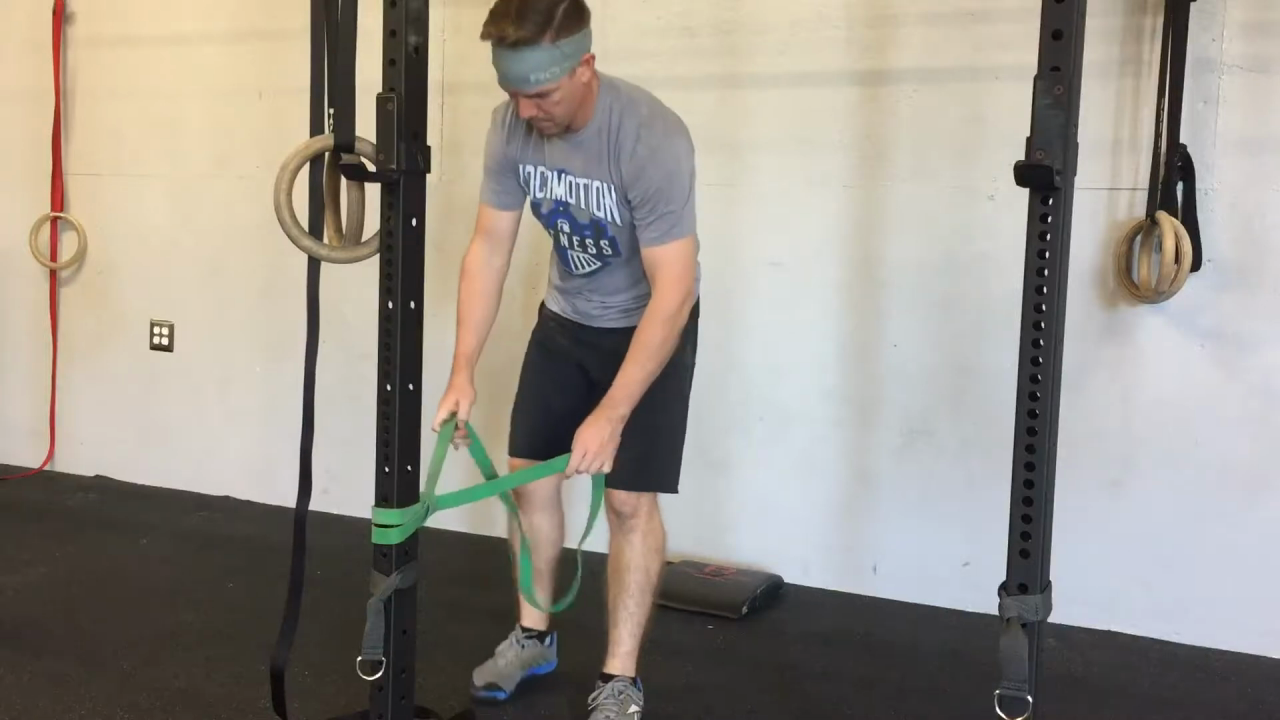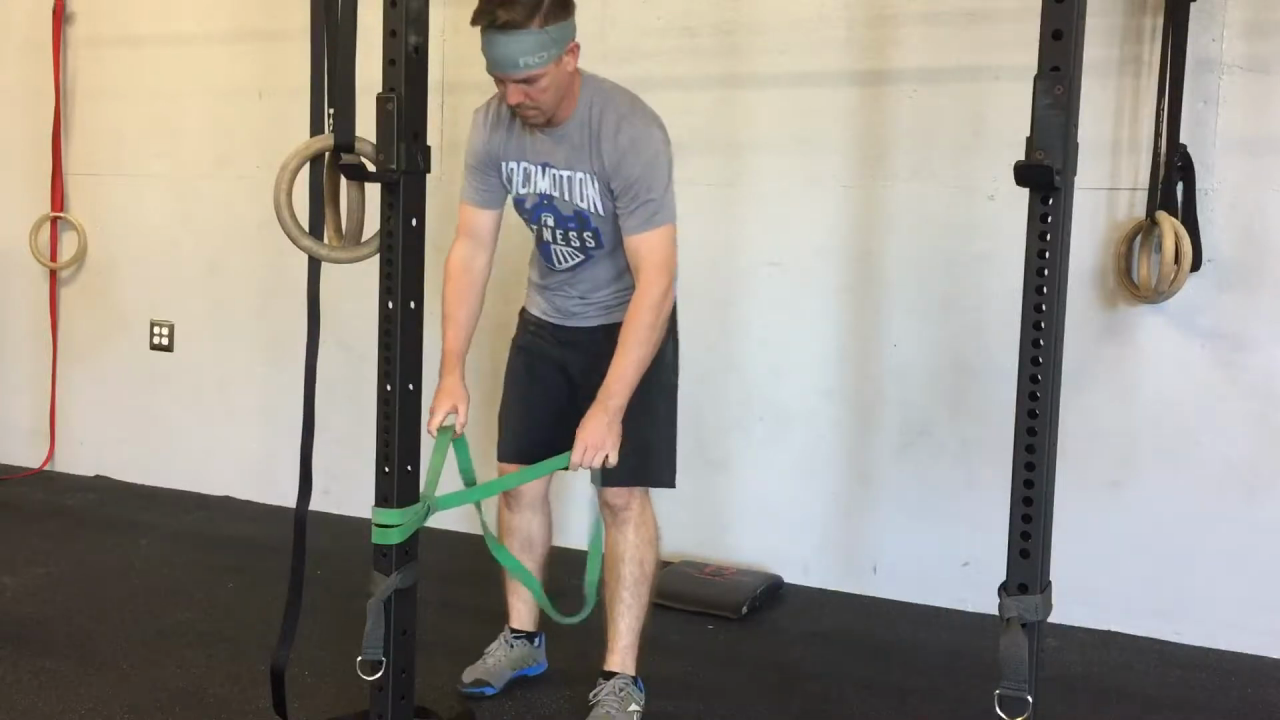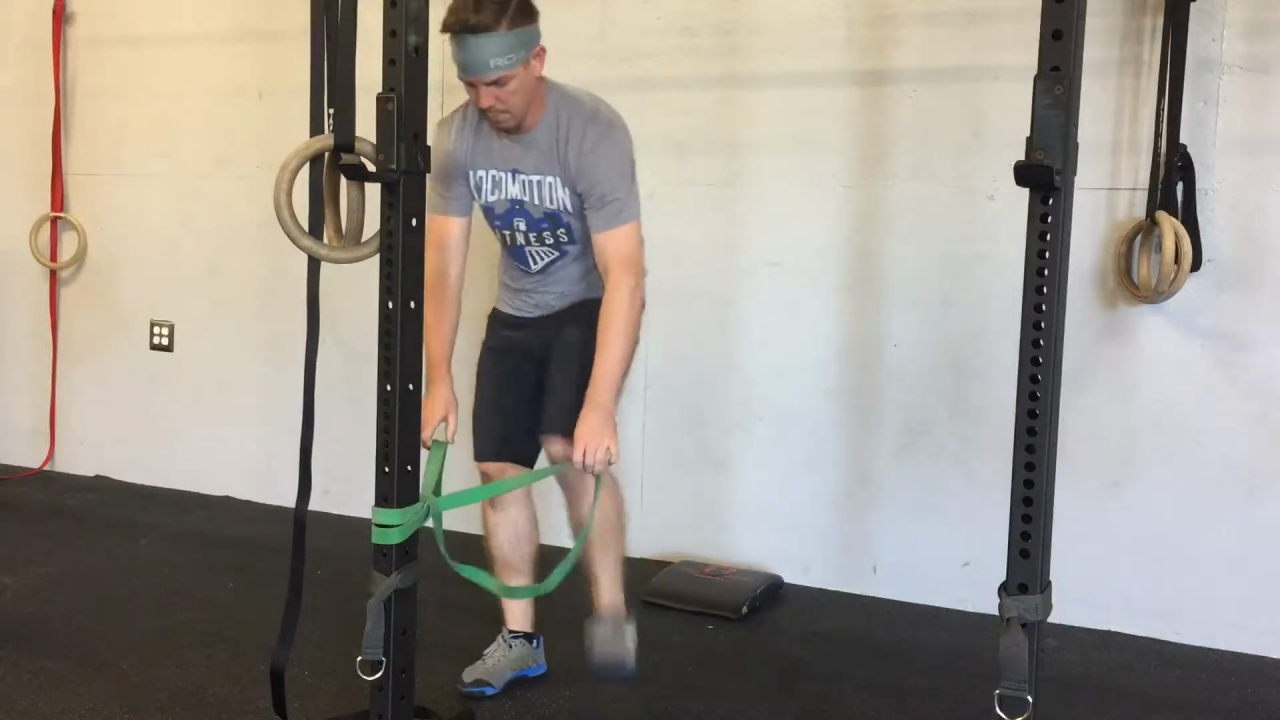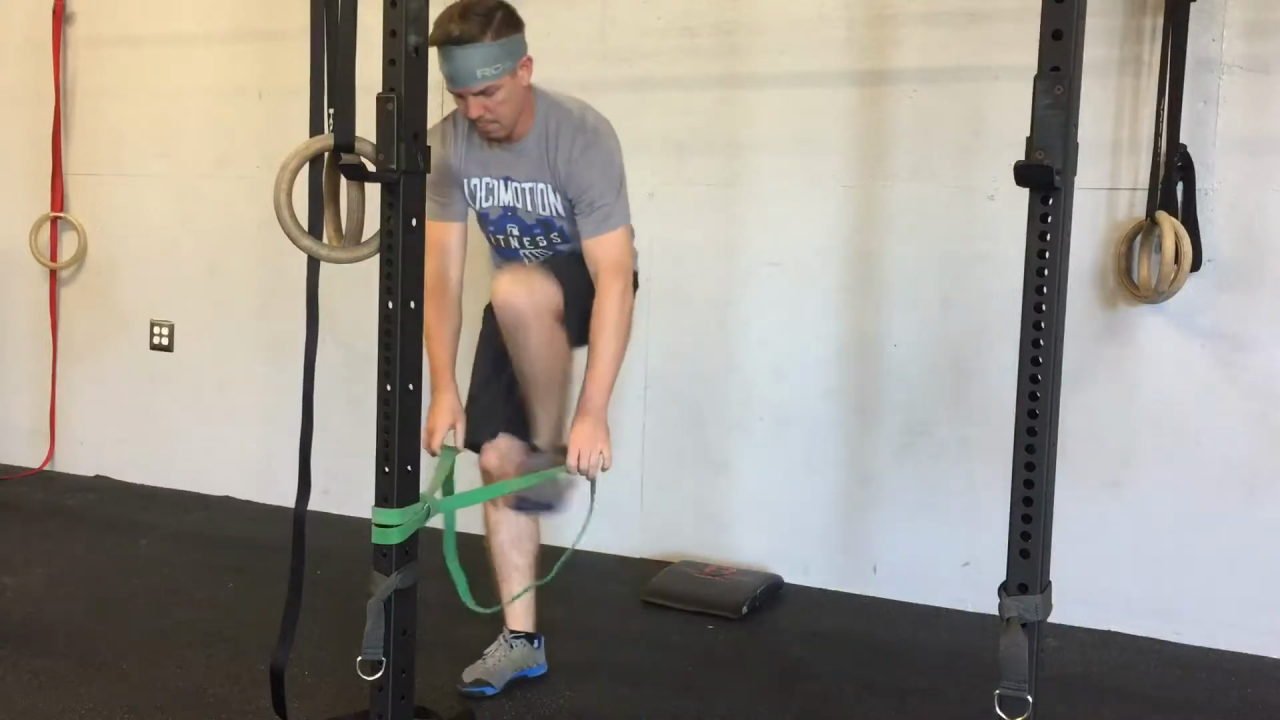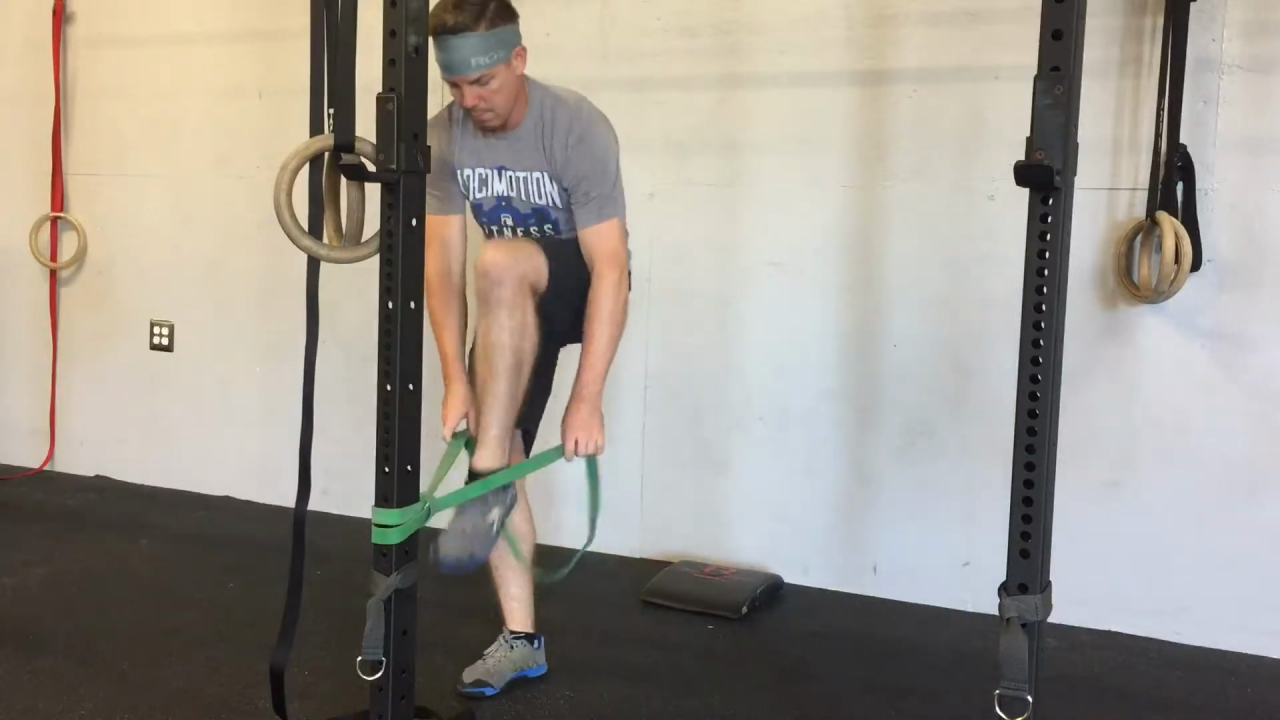
dt=0.2s
person 1, frame 1
left shoulder: (652, 139)
right shoulder: (510, 129)
left elbow: (673, 294)
right elbow: (489, 248)
left wrist: (610, 415)
right wrist: (462, 372)
left hip: (646, 327)
right hip: (564, 319)
left knee: (629, 500)
right knee: (530, 476)
right ankle: (534, 636)
person 1, frame 2
left shoulder: (629, 130)
right shoulder: (491, 128)
left elbow: (655, 280)
right elbow: (472, 249)
left wrist: (608, 407)
right wrist: (451, 370)
left hip: (624, 324)
right hip: (545, 320)
left knee: (623, 490)
right knee: (517, 475)
right ankle: (523, 636)
person 1, frame 3
left shoulder: (594, 132)
right shoulder: (455, 138)
left elbow: (623, 276)
right elbow: (443, 262)
left wrist: (599, 406)
right wrist: (438, 379)
left hip: (589, 304)
right hip: (517, 312)
left knee: (576, 459)
right knee: (499, 470)
left ankle: (610, 611)
right ankle: (520, 638)
person 1, frame 4
left shoulder: (582, 138)
right shoulder: (447, 145)
left elbow: (614, 282)
right elbow: (442, 270)
left wrist: (593, 413)
right wrist: (443, 389)
left hip: (586, 280)
right hip: (515, 304)
left knee: (515, 294)
right knee: (497, 461)
left ankle: (549, 440)
right ankle: (521, 638)
person 1, frame 5
left shoulder: (577, 129)
right shoulder: (444, 137)
left elbow: (610, 271)
right elbow: (442, 261)
left wrist: (587, 402)
right wrist: (456, 381)
left hip: (575, 275)
right hip: (512, 301)
left knee: (498, 265)
right knee: (497, 459)
left ankle: (490, 479)
right ankle: (522, 639)
